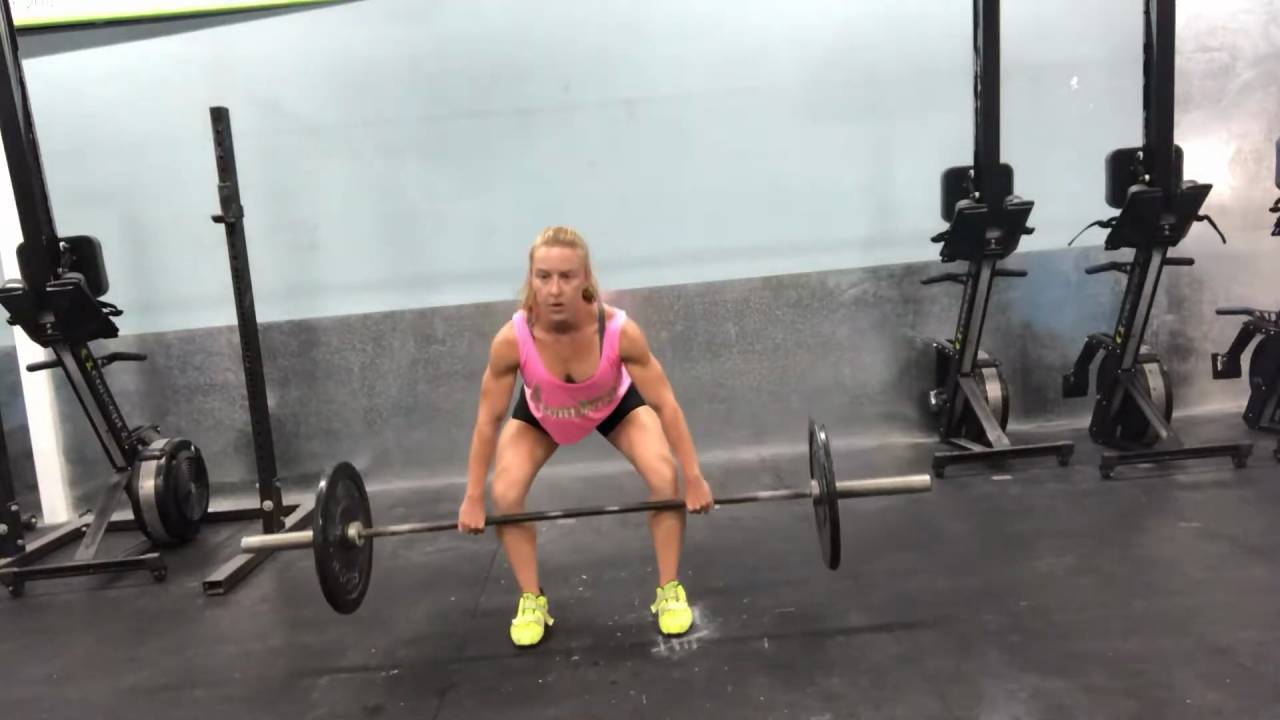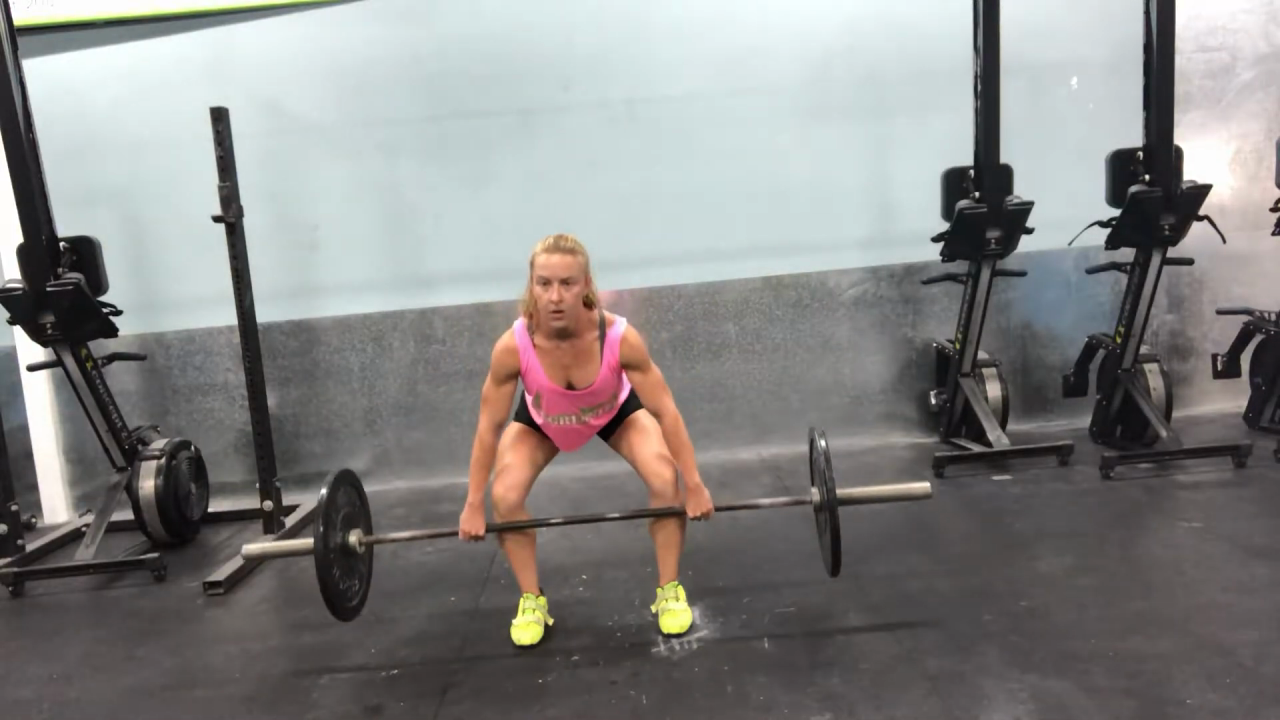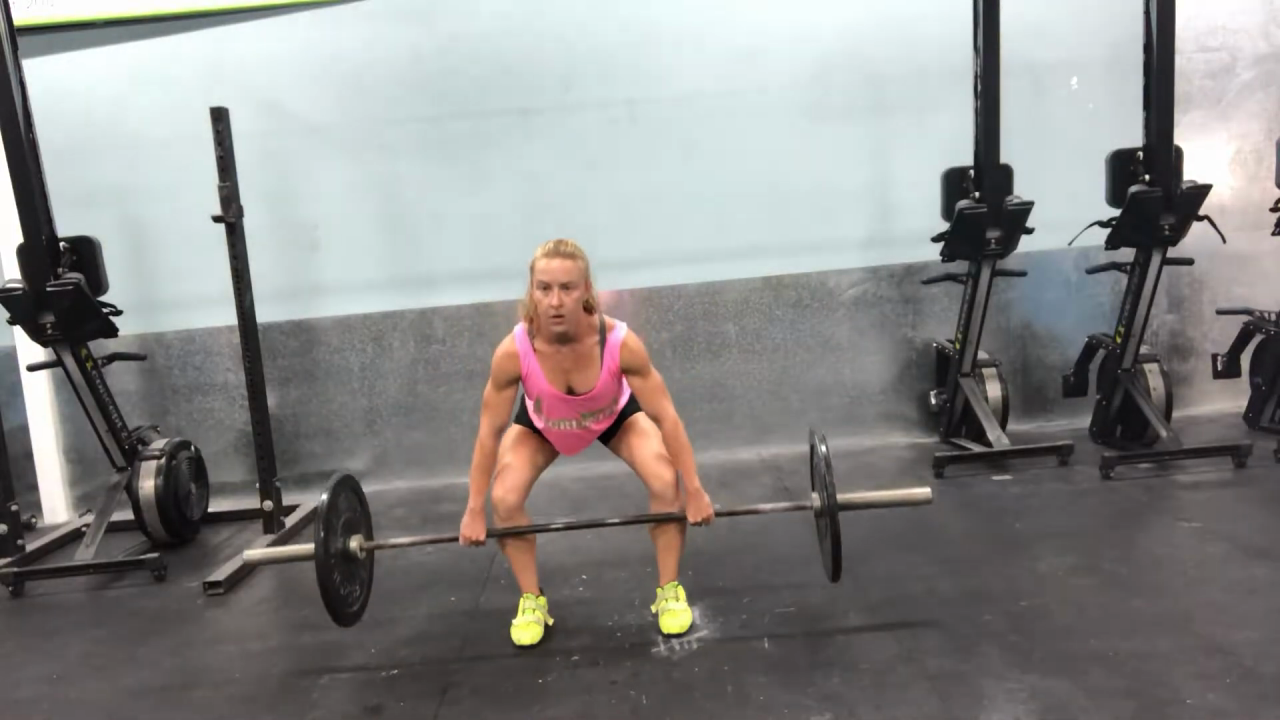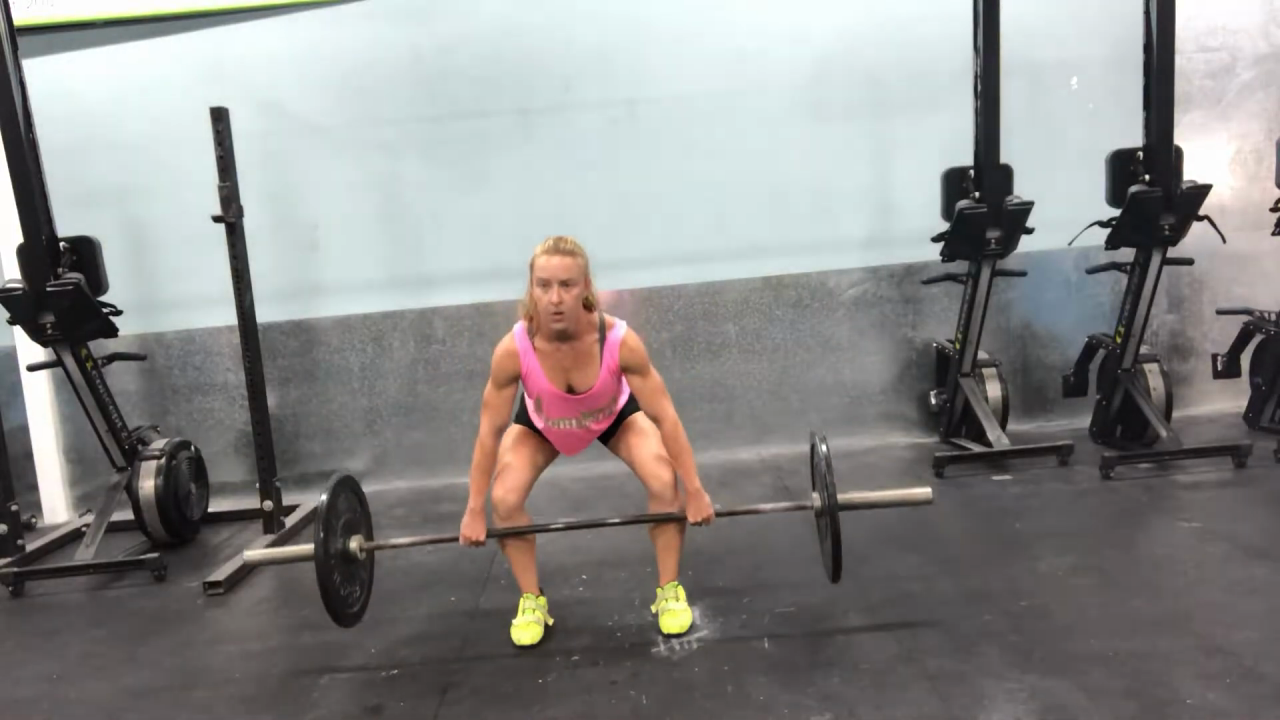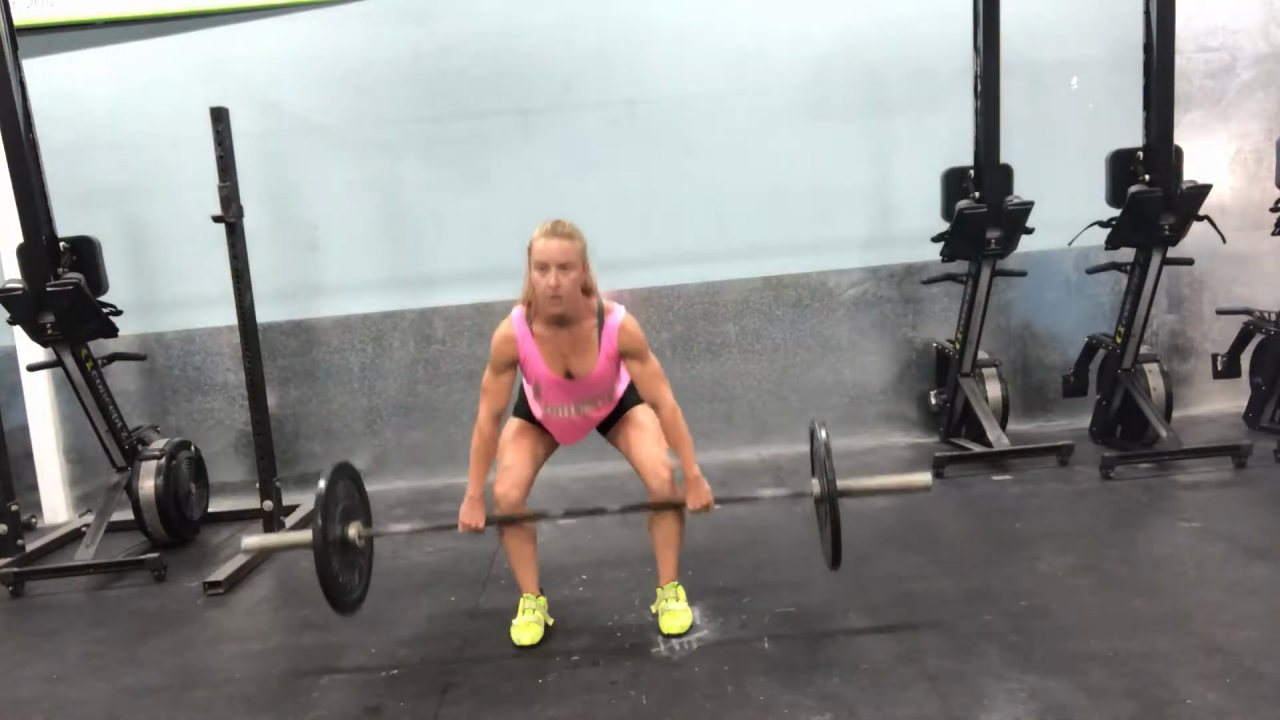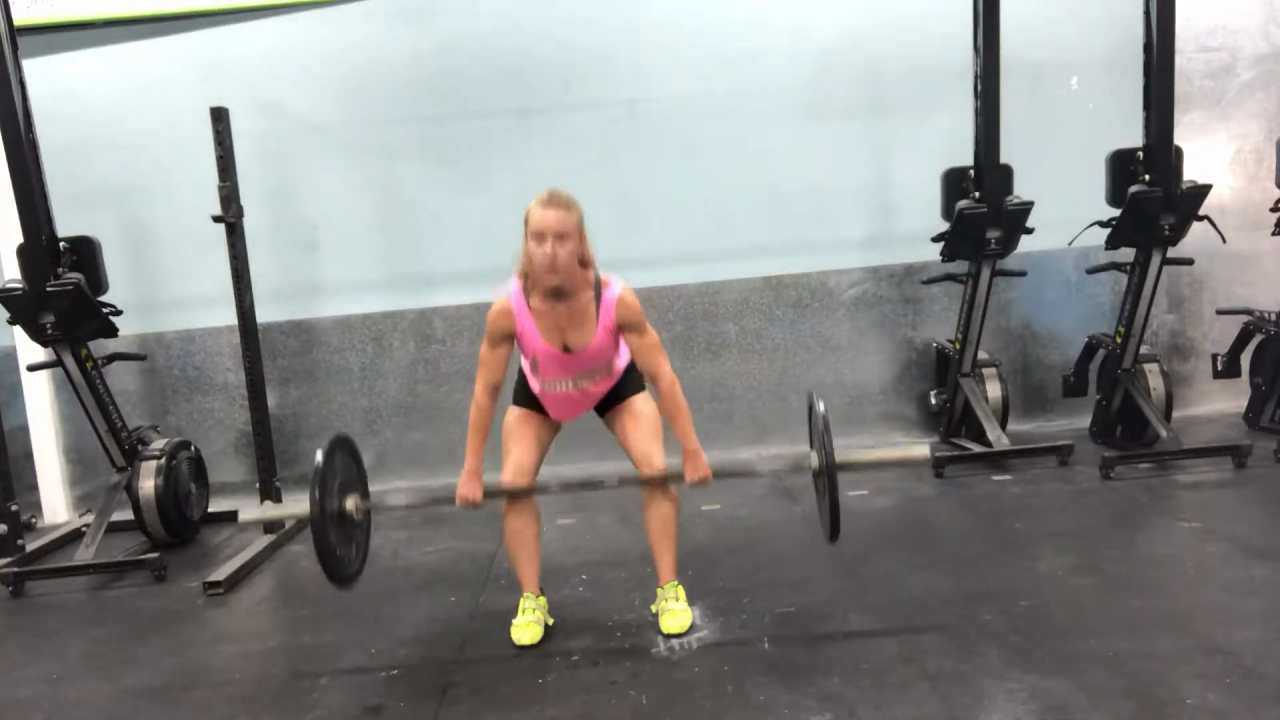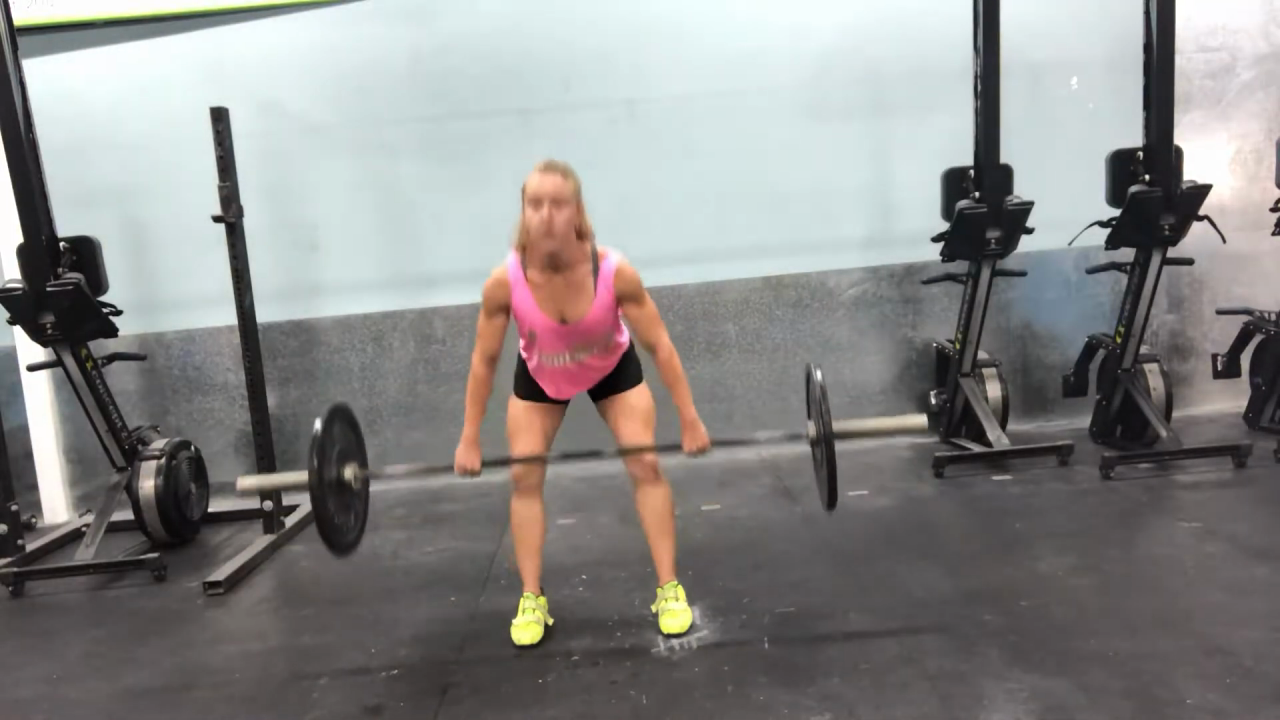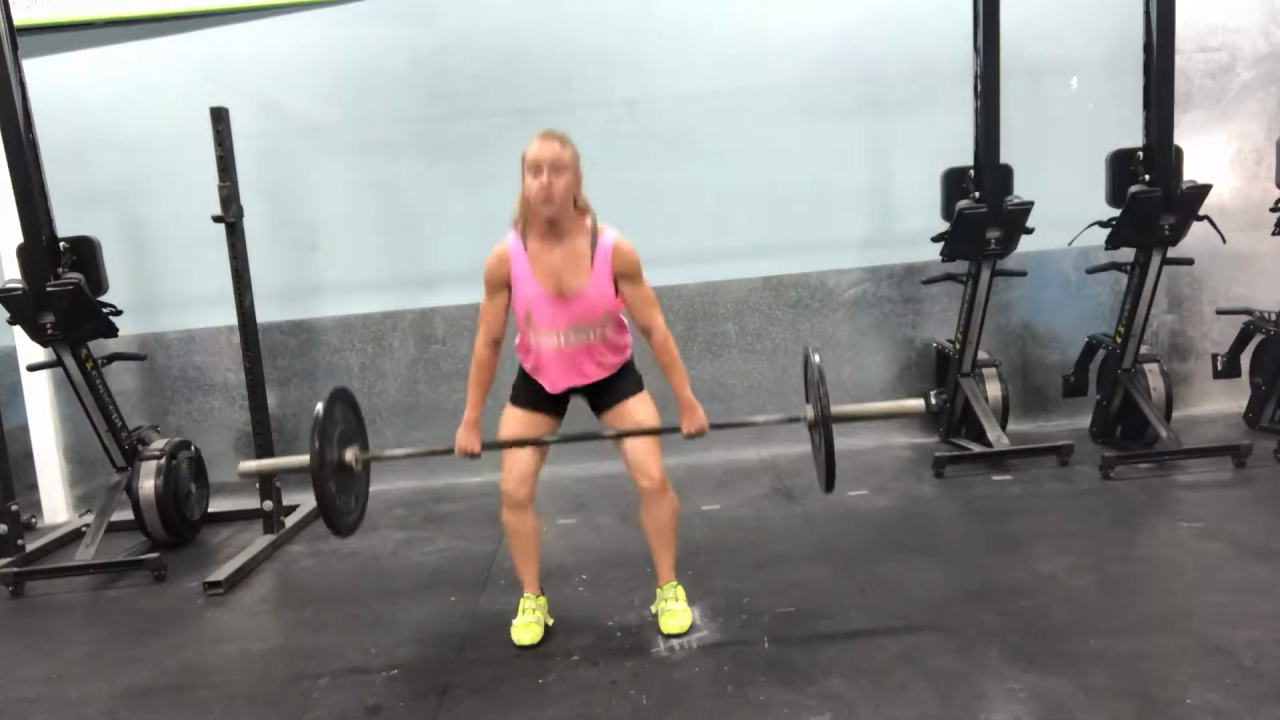
dt=0.1s
person 1, frame 1
left shoulder: (621, 331)
right shoulder: (511, 340)
left elbow: (665, 405)
right elbow: (488, 419)
left wrist: (693, 477)
right wrist: (473, 495)
left hip: (616, 405)
right hip: (540, 415)
left knee: (665, 479)
right knee: (505, 494)
left ankle: (669, 591)
right ankle: (532, 601)
person 1, frame 2
left shoulder: (621, 338)
right shoulder: (512, 347)
left elbow: (665, 412)
right elbow: (489, 427)
left wrist: (694, 485)
right wrist: (473, 503)
left hip: (616, 410)
right hip: (540, 420)
left knee: (666, 481)
right knee: (505, 497)
left ankle: (669, 592)
right ankle: (532, 602)
person 1, frame 3
left shoulder: (621, 342)
right shoulder: (513, 351)
left elbow: (665, 417)
right elbow: (489, 431)
left wrist: (694, 489)
right wrist: (475, 508)
left hip: (615, 413)
right hip: (541, 423)
left knee: (666, 483)
right knee: (504, 500)
left ankle: (669, 592)
right ankle: (531, 602)
person 1, frame 4
left shoulder: (620, 341)
right shoulder: (513, 349)
left elbow: (665, 417)
right elbow: (490, 431)
left wrist: (695, 489)
right wrist: (474, 508)
left hip: (615, 413)
right hip: (540, 423)
left knee: (665, 484)
right knee: (504, 500)
left ankle: (669, 592)
right ankle: (531, 602)
person 1, frame 5
left shoulder: (619, 326)
right shoulder: (511, 335)
left elbow: (662, 402)
right elbow: (489, 417)
left wrist: (694, 478)
right wrist: (474, 497)
left hip: (613, 402)
right hip: (542, 410)
left knee: (662, 479)
right knee: (507, 495)
left ankle: (669, 592)
right ankle: (531, 602)
person 1, frame 6
left shoulder: (616, 299)
right shoulder: (508, 309)
left elbow: (660, 374)
right elbow: (486, 390)
left wrist: (692, 450)
right wrist: (471, 469)
left hip: (614, 382)
right hip: (539, 390)
left knee: (656, 471)
right knee: (514, 484)
left ankle: (669, 590)
right ankle: (532, 600)
person 1, frame 7
left shoulder: (614, 271)
right shoulder: (504, 281)
left elbow: (658, 344)
right elbow: (485, 359)
left wrist: (689, 419)
right wrist: (469, 438)
left hip: (610, 367)
right hip: (540, 374)
left knee: (647, 467)
right knee: (524, 481)
left ankle: (669, 591)
right ankle: (532, 600)
person 1, frame 8
left shoulder: (612, 249)
right shoulder: (505, 259)
left elbow: (653, 326)
right elbow: (488, 341)
left wrist: (687, 401)
right wrist: (470, 420)
left hip: (610, 374)
right hip: (539, 380)
left knee: (653, 480)
right knee: (514, 490)
left ankle: (669, 591)
right ankle: (532, 600)
